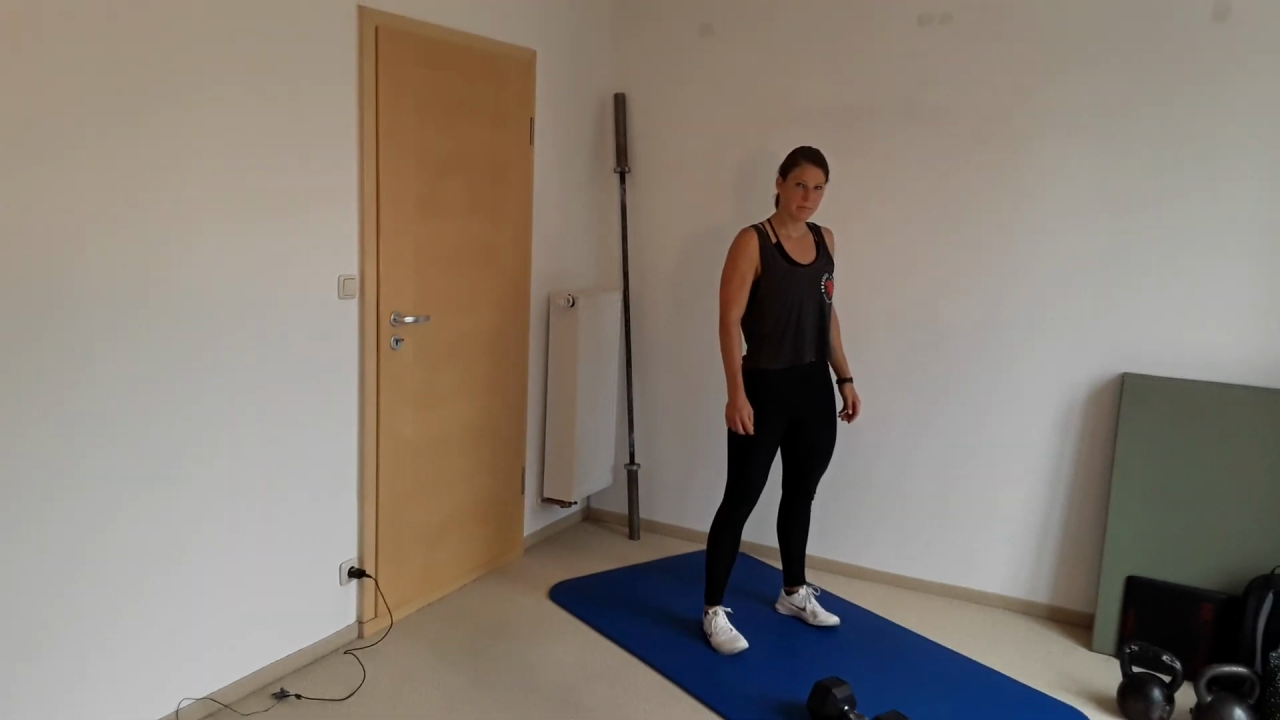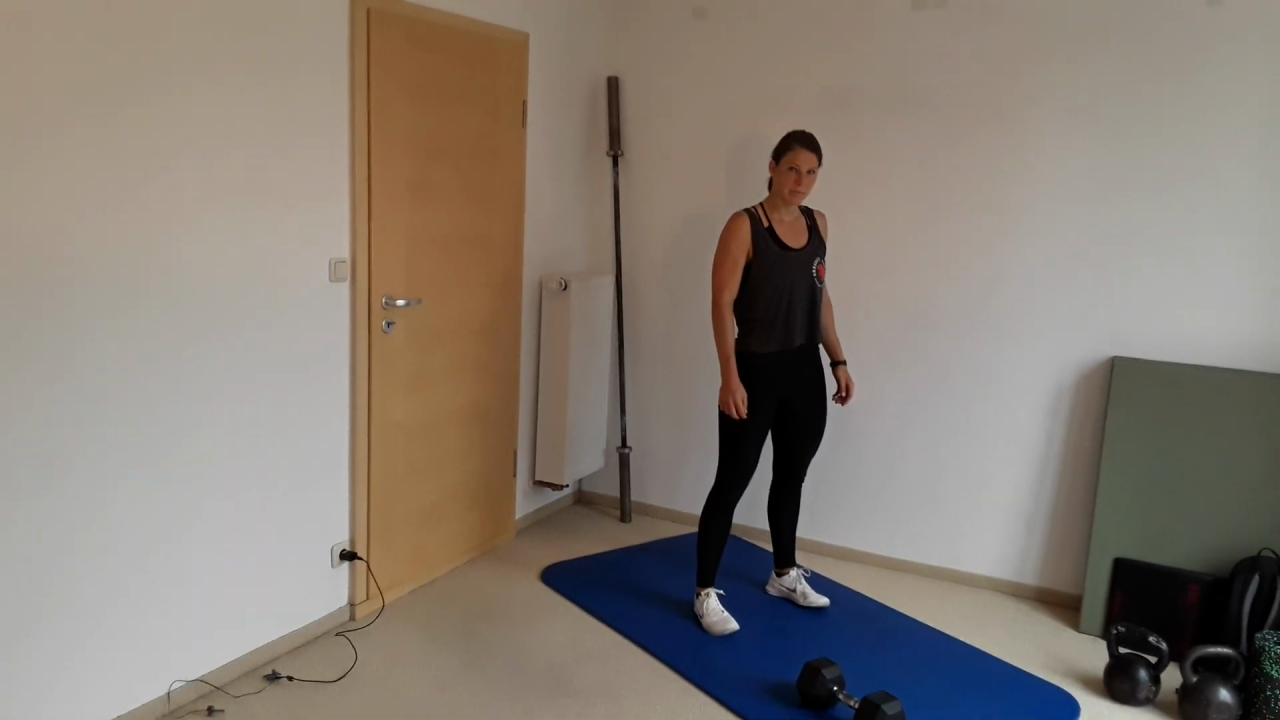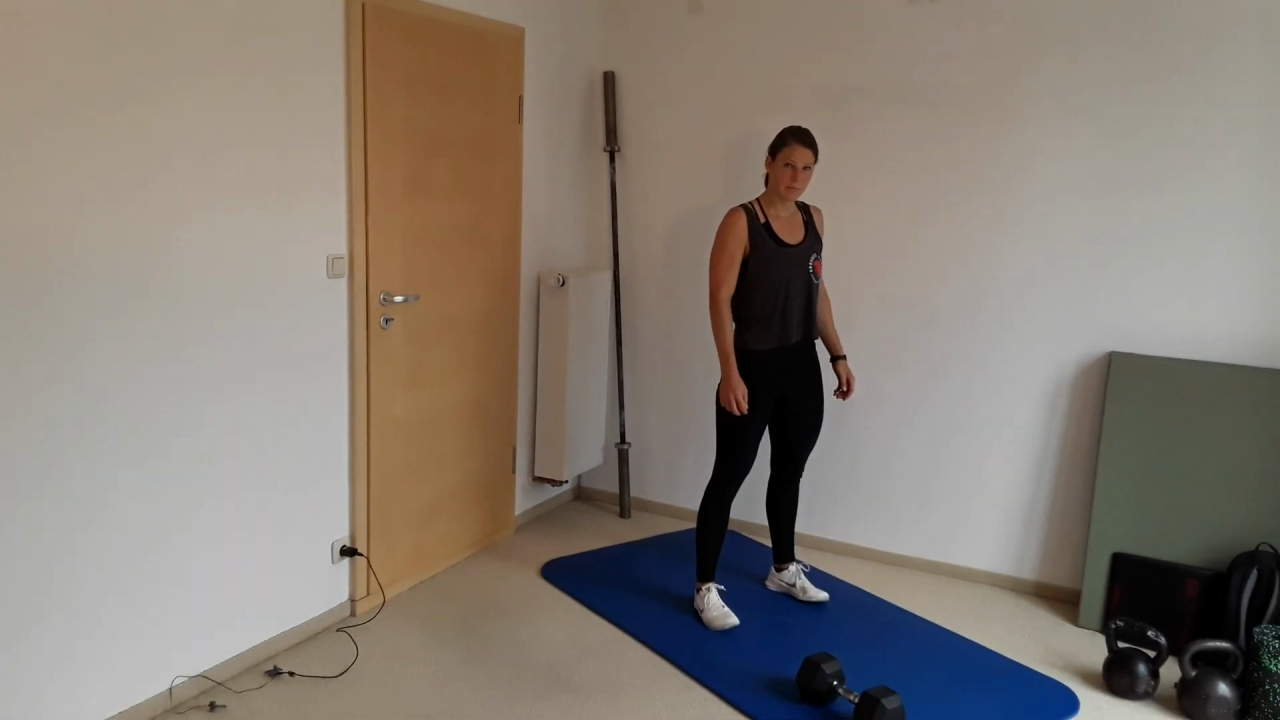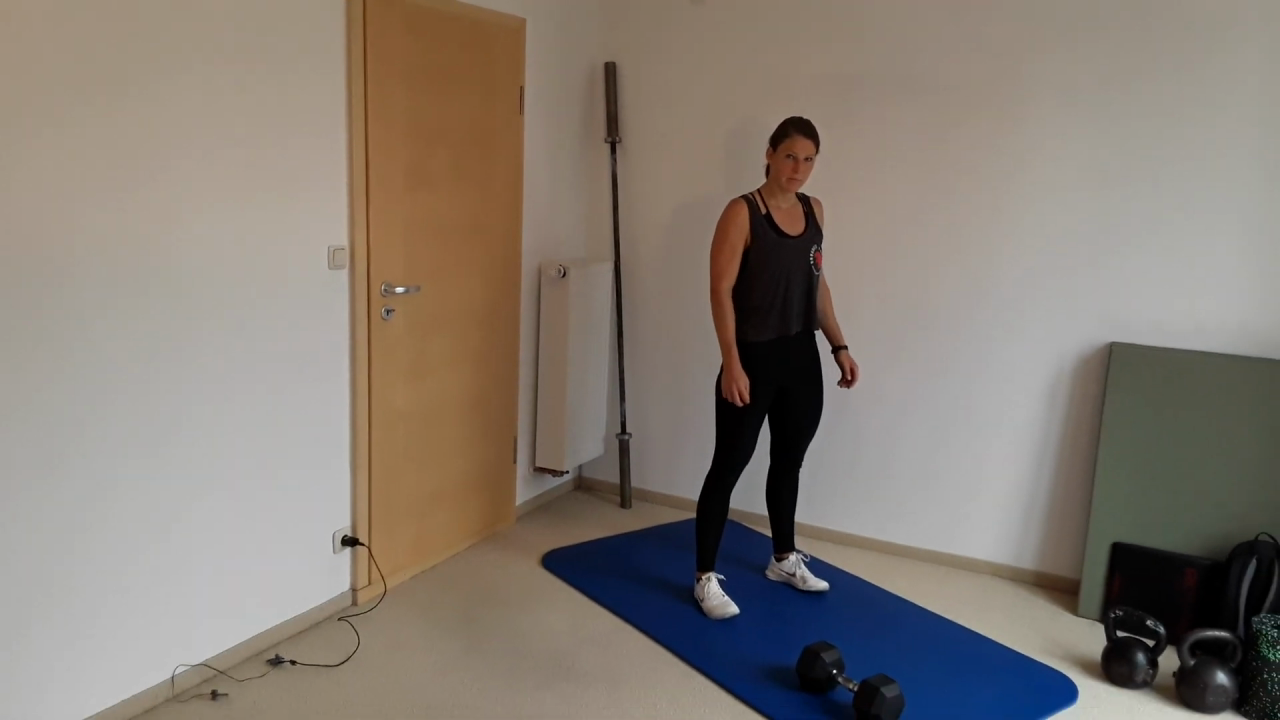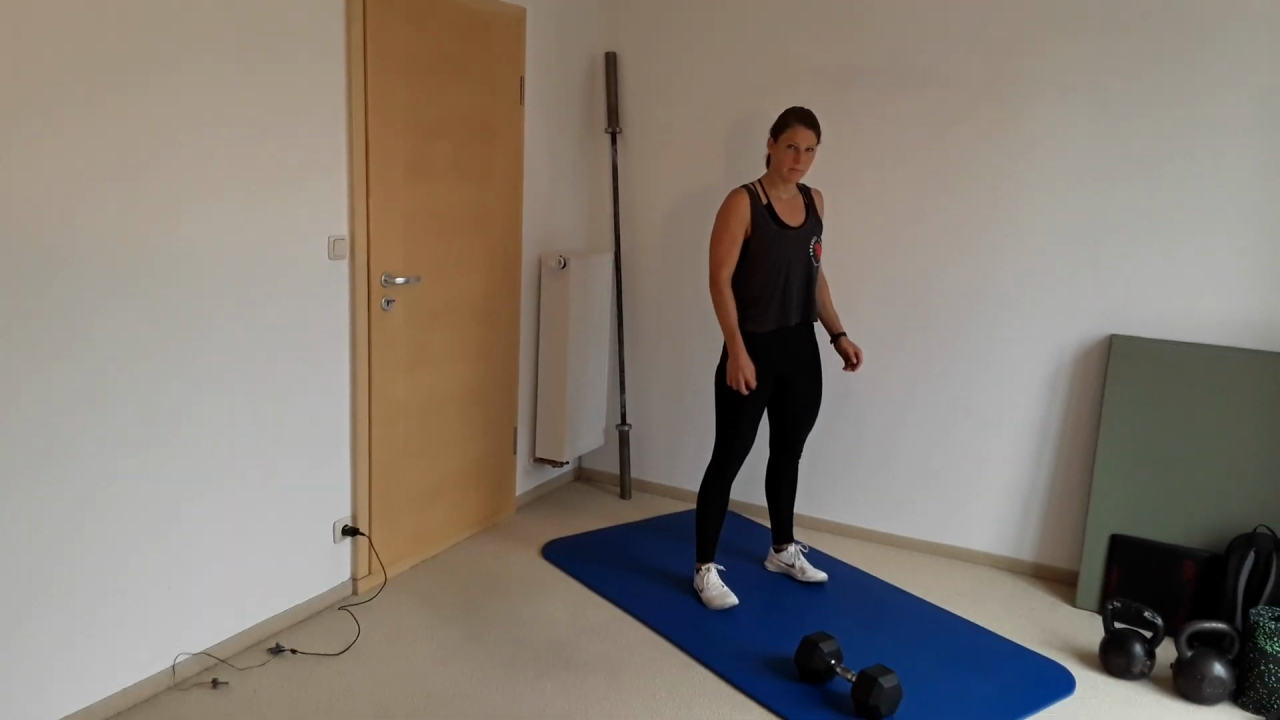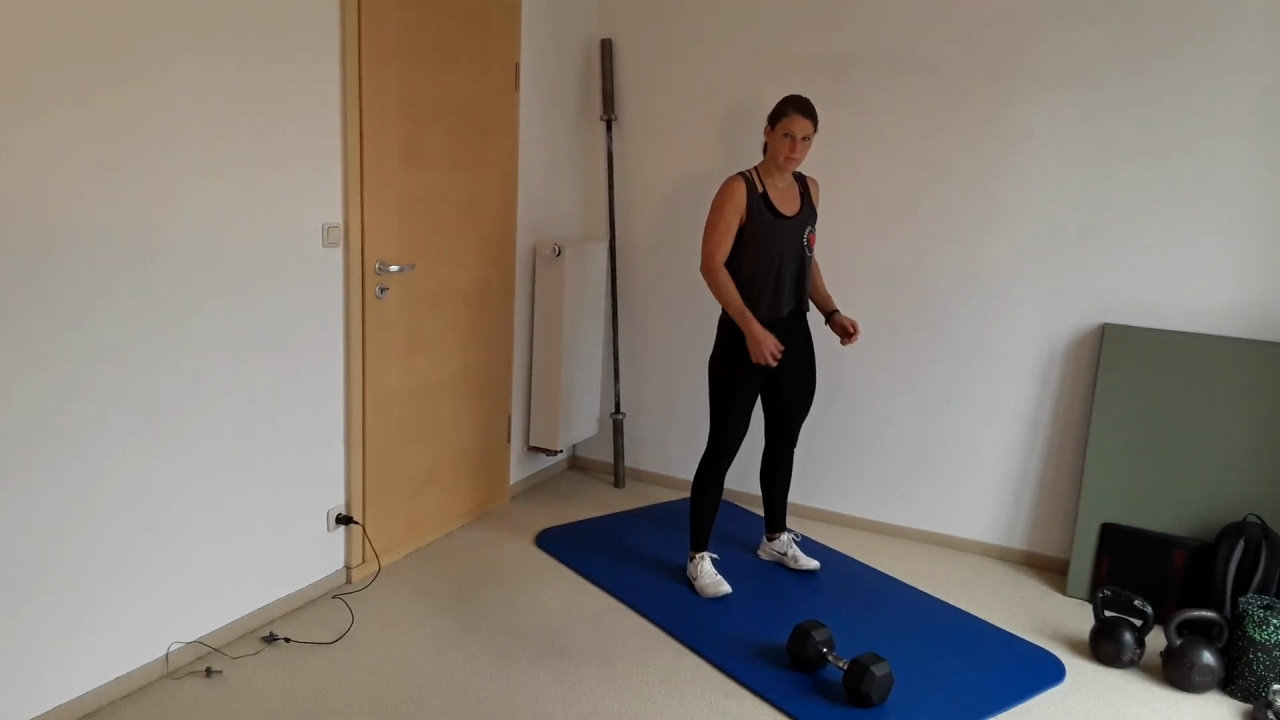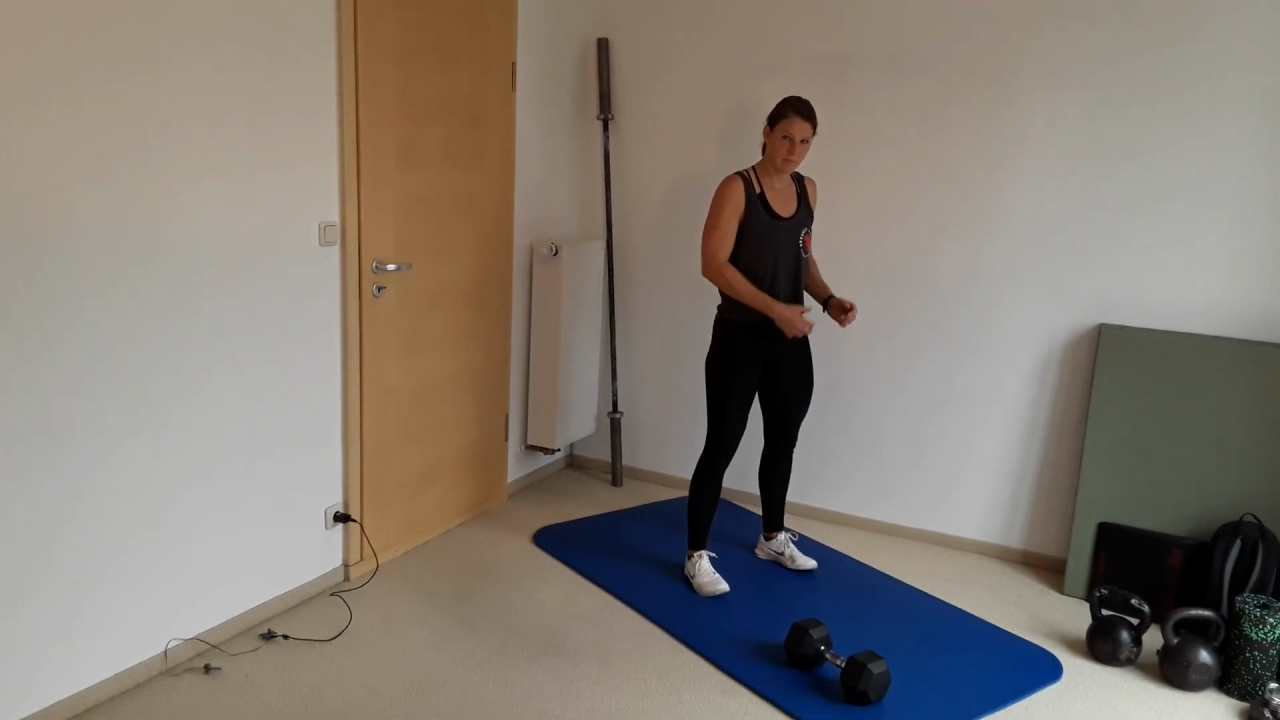
dt=0.1s
person 1, frame 1
left shoulder: (825, 240)
right shoulder: (752, 242)
right elbow: (729, 321)
left wrist: (844, 378)
right wrist: (736, 393)
left hip: (814, 387)
right hip: (766, 387)
left knee: (801, 494)
right knee: (741, 498)
left ankle: (794, 593)
right ankle: (714, 610)
person 1, frame 2
left shoulder: (818, 223)
right shoulder: (744, 226)
right elbow: (722, 305)
left wrist: (838, 361)
right wrist: (730, 377)
left hip: (805, 370)
right hip: (757, 370)
left knee: (791, 476)
right knee: (732, 481)
left ankle: (785, 574)
right ankle: (705, 592)
person 1, frame 3
left shoulder: (814, 219)
right shoulder: (741, 222)
right elbow: (720, 301)
left wrist: (837, 355)
right wrist: (730, 372)
left hip: (802, 366)
right hip: (755, 366)
left knee: (789, 471)
right knee: (730, 476)
left ankle: (784, 569)
right ankle: (705, 588)
person 1, frame 4
left shoulder: (814, 210)
right shoulder: (741, 213)
right elbow: (721, 292)
left wrist: (839, 346)
right wrist: (731, 363)
left hip: (801, 356)
right hip: (755, 357)
left knee: (789, 462)
right knee: (729, 466)
left ankle: (784, 559)
right ankle: (706, 577)
person 1, frame 5
left shoulder: (814, 201)
right shoulder: (742, 203)
right elbow: (721, 281)
left wrist: (837, 333)
right wrist: (737, 351)
left hip: (800, 347)
right hip: (753, 350)
left knee: (788, 452)
right knee: (729, 457)
left ankle: (783, 550)
right ankle: (705, 567)
person 1, frame 6
left shoulder: (809, 189)
right shoulder: (738, 190)
right elbow: (713, 265)
left wrist: (832, 313)
right wrist: (750, 328)
left hip: (794, 336)
right hip: (744, 337)
left knee: (784, 441)
right knee: (724, 447)
left ankle: (776, 538)
right ankle: (699, 556)
person 1, frame 7
left shoulder: (807, 189)
right shoulder: (737, 188)
right elbow: (714, 264)
left wrist: (826, 299)
right wrist: (774, 309)
left hip: (791, 338)
right hip: (740, 336)
left knee: (783, 440)
right knee: (722, 446)
left ankle: (773, 538)
right ankle: (696, 555)
